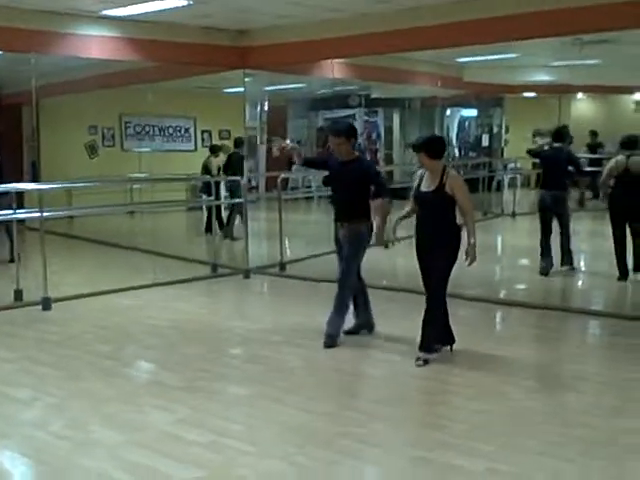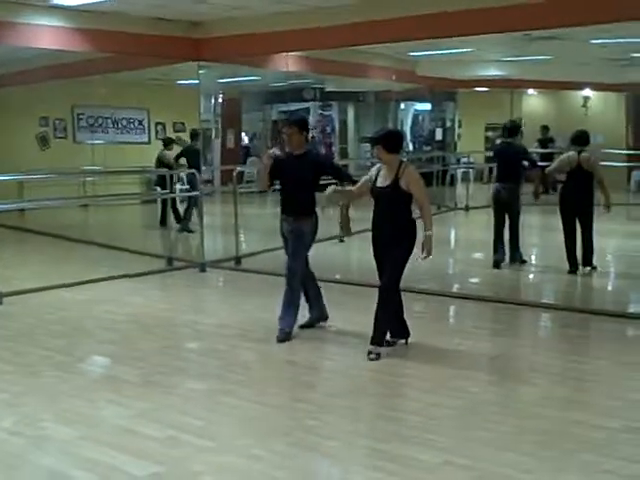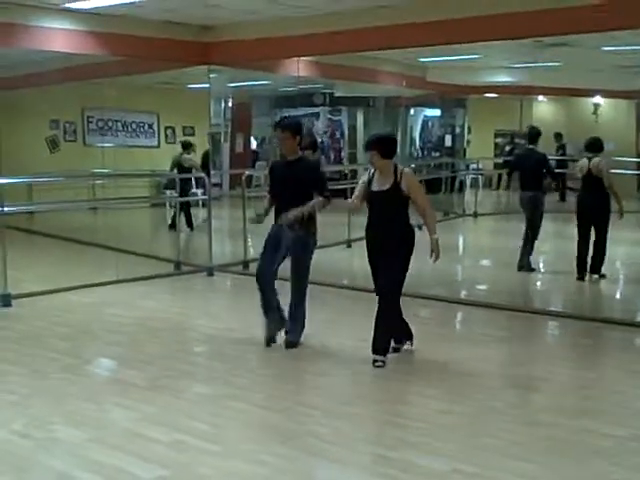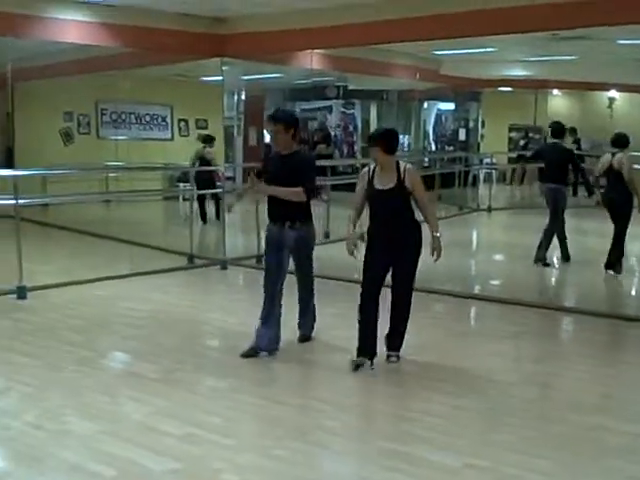
dt=0.5s
person 1, frame 1
left shoulder: (452, 178)
right shoulder: (420, 176)
left elbow: (468, 212)
right elbow: (414, 205)
left wrist: (471, 241)
right wrist: (400, 218)
left hip: (445, 241)
right hip: (423, 240)
left knee: (435, 292)
right knee: (432, 291)
left ankle: (427, 346)
right ankle: (444, 338)
person 1, frame 2
left shoulder: (408, 172)
right shoulder: (376, 171)
left elbow: (424, 205)
right elbow: (355, 192)
left wrist: (427, 234)
right wrist: (337, 191)
left hip: (402, 236)
right hip: (380, 235)
left knee: (387, 285)
right knee: (389, 285)
left ankle: (377, 342)
right ankle: (399, 332)
person 1, frame 3
left shoulder: (405, 176)
right shoulder: (368, 177)
left elbow: (424, 209)
right elbow: (356, 203)
left wrist: (434, 238)
right wrist: (352, 204)
left hip: (399, 241)
right hip: (374, 241)
left knee: (388, 293)
right knee: (383, 291)
left ankle: (380, 349)
right ankle: (403, 335)
person 1, frame 4
left shoulder: (408, 173)
right shoulder: (366, 174)
left elbow: (425, 205)
right elbow: (357, 207)
left wrist: (436, 235)
right wrist: (352, 231)
left hip: (407, 239)
right hip: (377, 240)
left knee: (401, 293)
right knee: (368, 293)
left ankle: (394, 346)
right ankle: (366, 351)
person 2, frame 1
left shoulder: (364, 167)
right shoulder: (332, 162)
left elbow: (382, 194)
right elbow: (305, 162)
left wrist: (383, 226)
left hip: (358, 227)
right hip: (340, 227)
left knee: (346, 278)
right knee: (352, 275)
left ankle: (333, 330)
right ankle: (364, 321)
person 2, frame 2
left shoulder: (317, 160)
right shoulder: (281, 160)
left elbow: (348, 181)
right elbow: (264, 185)
right wrist: (266, 161)
left hip: (304, 222)
right hip: (285, 220)
left knee: (293, 272)
right knee: (302, 268)
left ankle: (286, 325)
right ankle: (318, 312)
person 2, frame 3
left shoulder: (310, 167)
right shoulder: (275, 167)
left elbow: (323, 198)
left wrist: (298, 211)
right wrist: (263, 212)
left hip: (303, 231)
right hip: (279, 228)
left knee: (299, 282)
right knee: (263, 274)
left ankle: (294, 332)
right ankle: (275, 321)
person 2, frame 4
left shoulder: (305, 161)
right shoulder: (270, 160)
left elbow: (305, 194)
right elbow: (255, 181)
left wrist: (268, 188)
left hip: (301, 229)
right hip: (275, 229)
left knee: (305, 280)
right knee: (272, 284)
left ankle: (306, 326)
right ankle: (266, 340)
person 3, frame 1
left shoulder: (545, 153)
right shoulder: (568, 155)
left elbow: (530, 151)
right elbow: (581, 174)
right wrist: (581, 193)
left hip: (544, 194)
right hip: (559, 195)
left knee: (545, 232)
right knee: (564, 229)
left ankle: (545, 265)
right ankle: (567, 261)
person 3, frame 2
left shoulder: (498, 149)
right shoulder: (520, 149)
right elbow: (534, 167)
right wrist: (536, 187)
left hip: (498, 188)
right hip: (511, 189)
left knee: (498, 225)
right knee: (513, 224)
left ankle: (497, 258)
right ankle: (515, 256)
person 3, frame 3
left shoulder: (519, 156)
right shoulder: (541, 157)
left elbow: (509, 175)
right elbow: (552, 175)
left hip: (523, 193)
right hip: (536, 195)
left knee: (529, 227)
right knee: (533, 230)
left ankle: (524, 260)
right ankle: (523, 263)
person 3, frame 4
left shoulder: (544, 149)
right shoulder: (567, 152)
left elbow: (529, 160)
right elbow: (577, 171)
left hip: (546, 186)
right hip: (559, 188)
left knee: (558, 220)
right knee: (554, 222)
left ankle: (565, 254)
right ankle: (540, 255)
person 4, frame 1
left shoulder: (614, 162)
left elbow: (603, 183)
left wrist: (608, 195)
left hip: (617, 201)
left knee: (619, 237)
left ankle: (623, 272)
person 4, frame 2
left shoulder: (566, 157)
right shoulder: (591, 159)
left elbow: (548, 172)
right elbow: (600, 180)
right wrist: (607, 198)
left hip: (567, 197)
right hip: (585, 198)
left knee: (569, 231)
right knee: (587, 230)
left ankle: (573, 266)
right ankle: (587, 263)
person 4, frame 3
left shoulder: (580, 164)
right shoulder: (601, 162)
right elbow: (609, 185)
right wrist: (619, 204)
left hip: (583, 202)
right hip: (600, 203)
left knee: (583, 238)
right knee: (600, 237)
left ankle: (581, 272)
right ankle: (595, 270)
person 4, frame 4
left shoulder: (605, 158)
right shoulder: (625, 157)
left elbow: (596, 176)
left wrist: (601, 194)
left hip: (608, 196)
right hip: (622, 198)
left knee: (619, 229)
right knee: (620, 231)
left ankle: (617, 261)
right ankle: (611, 265)
